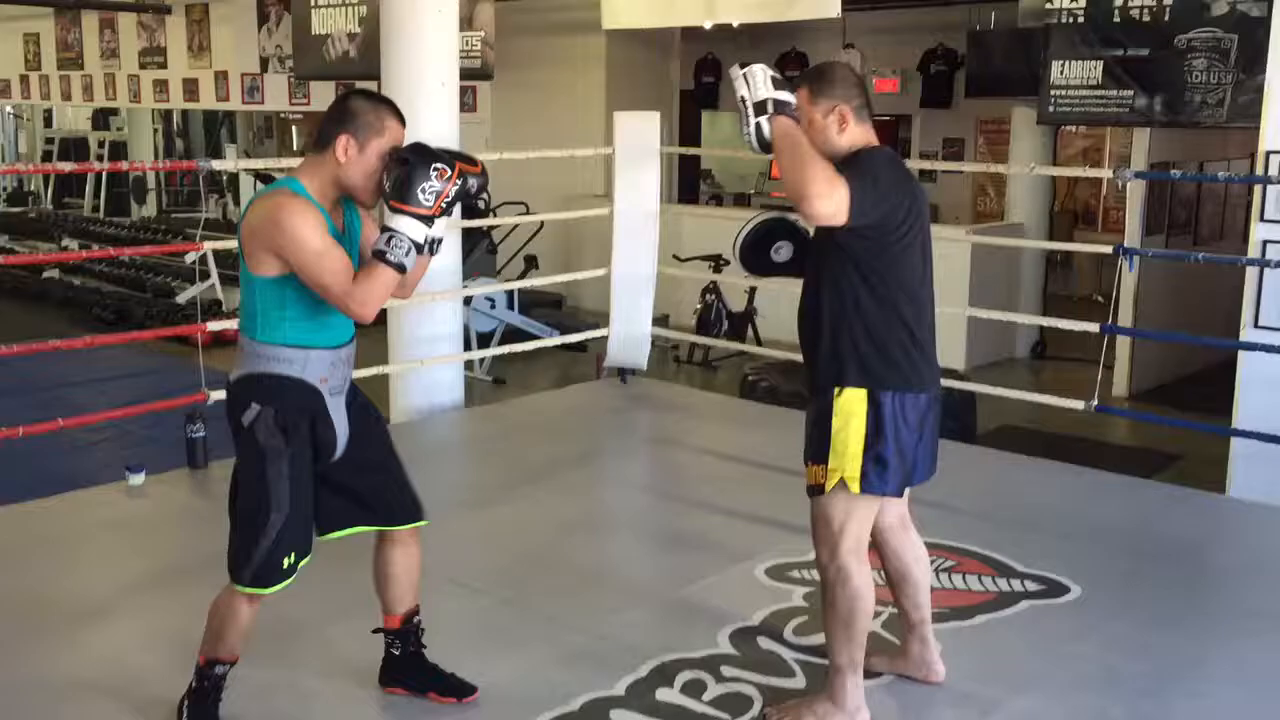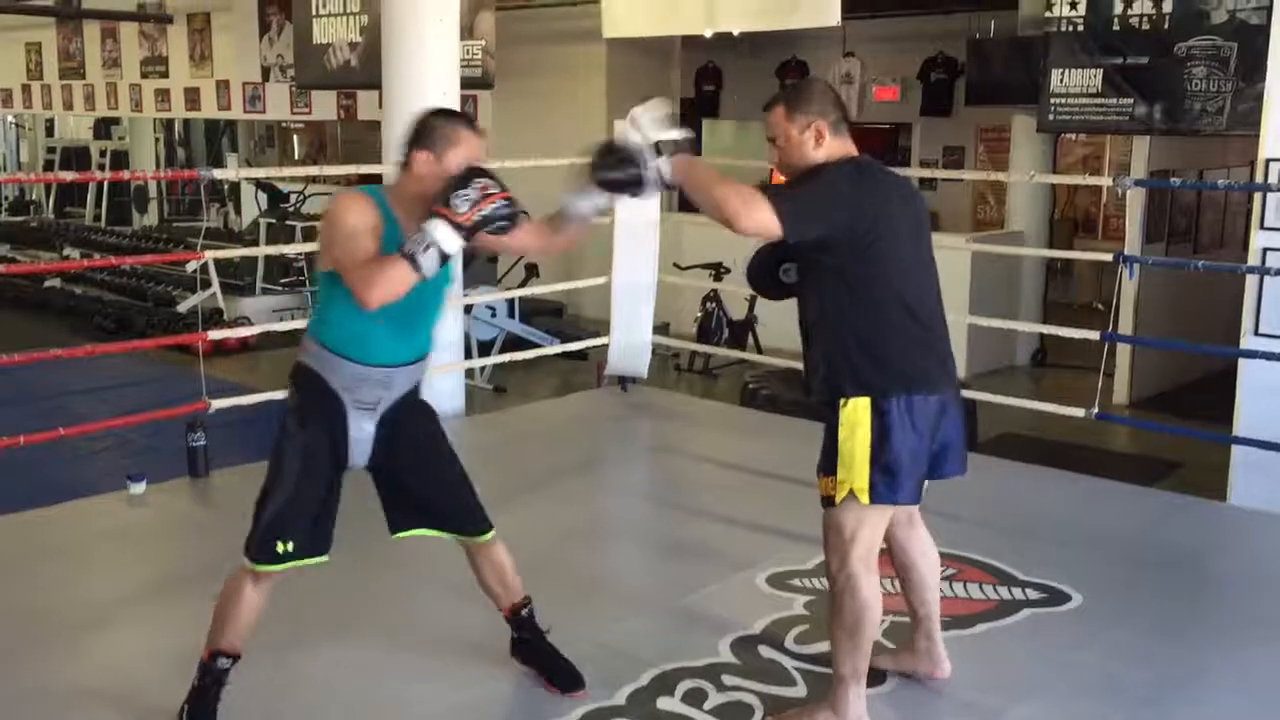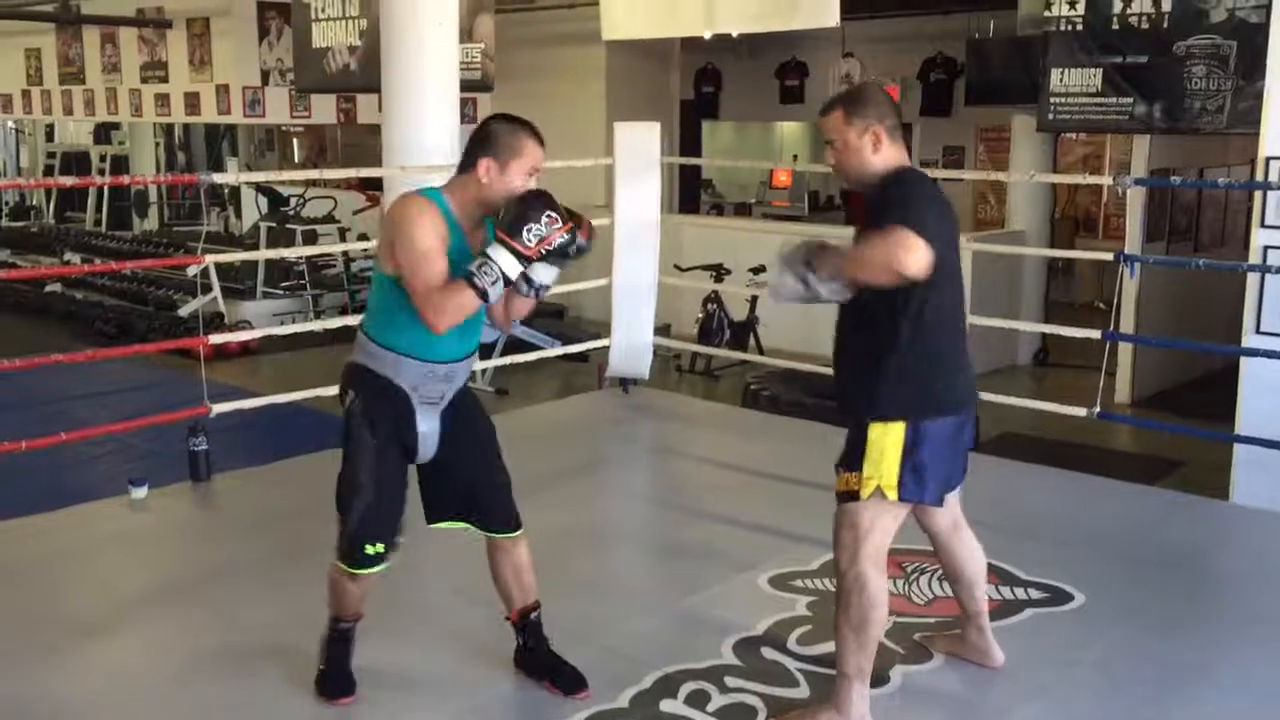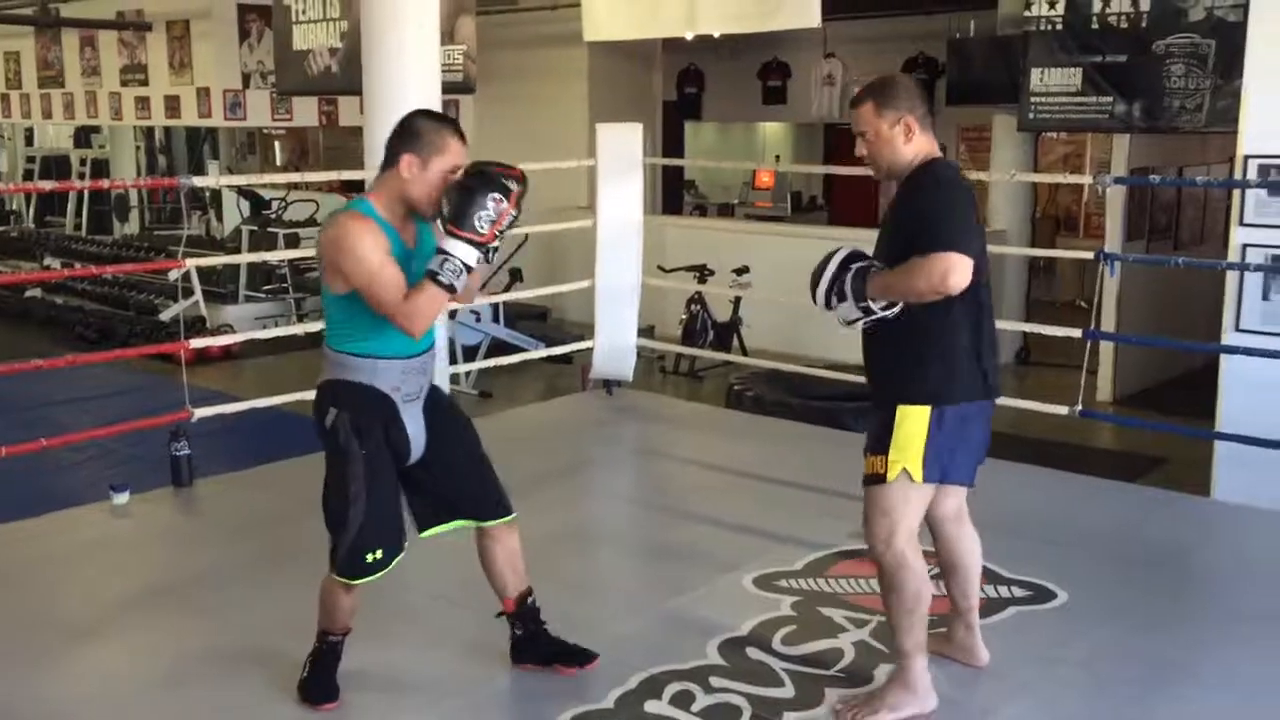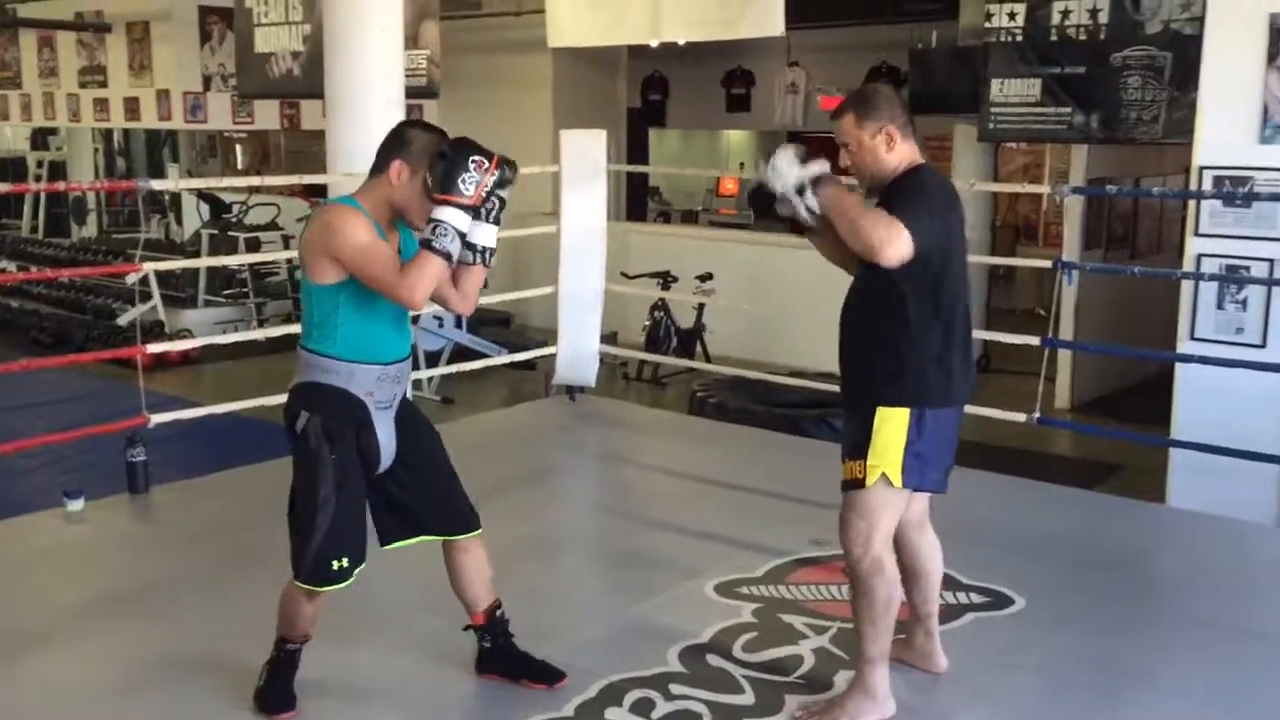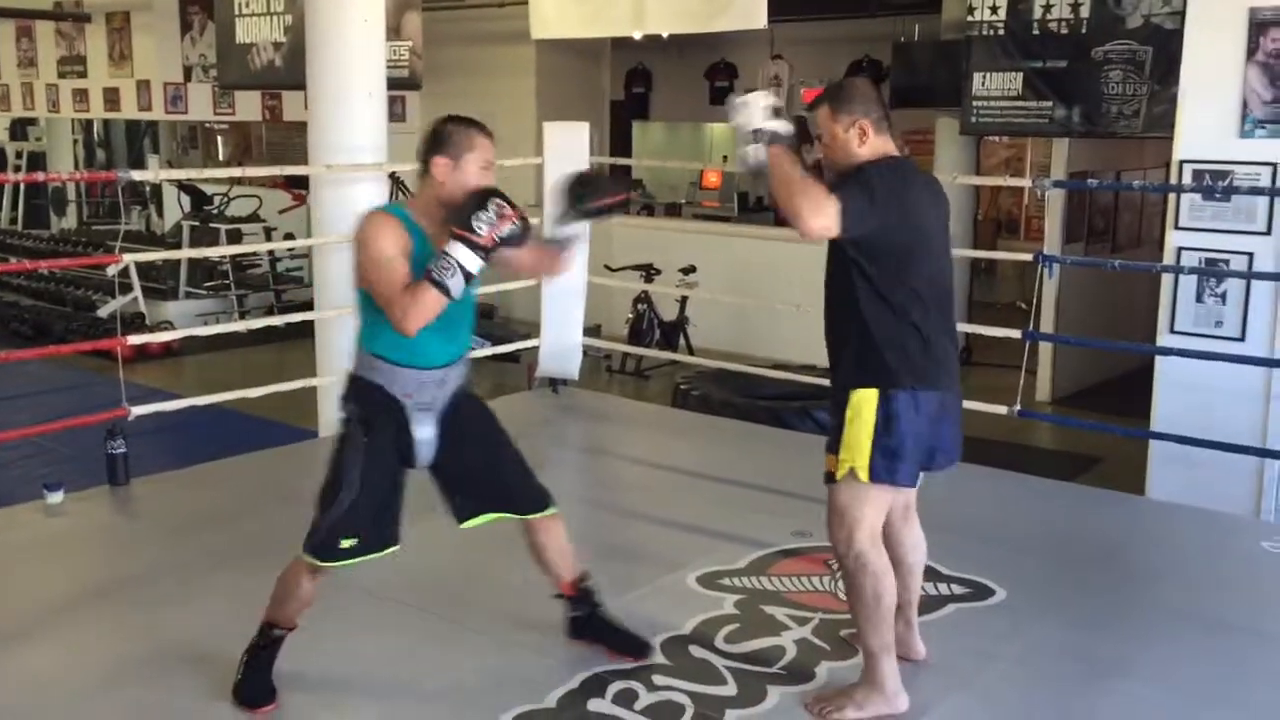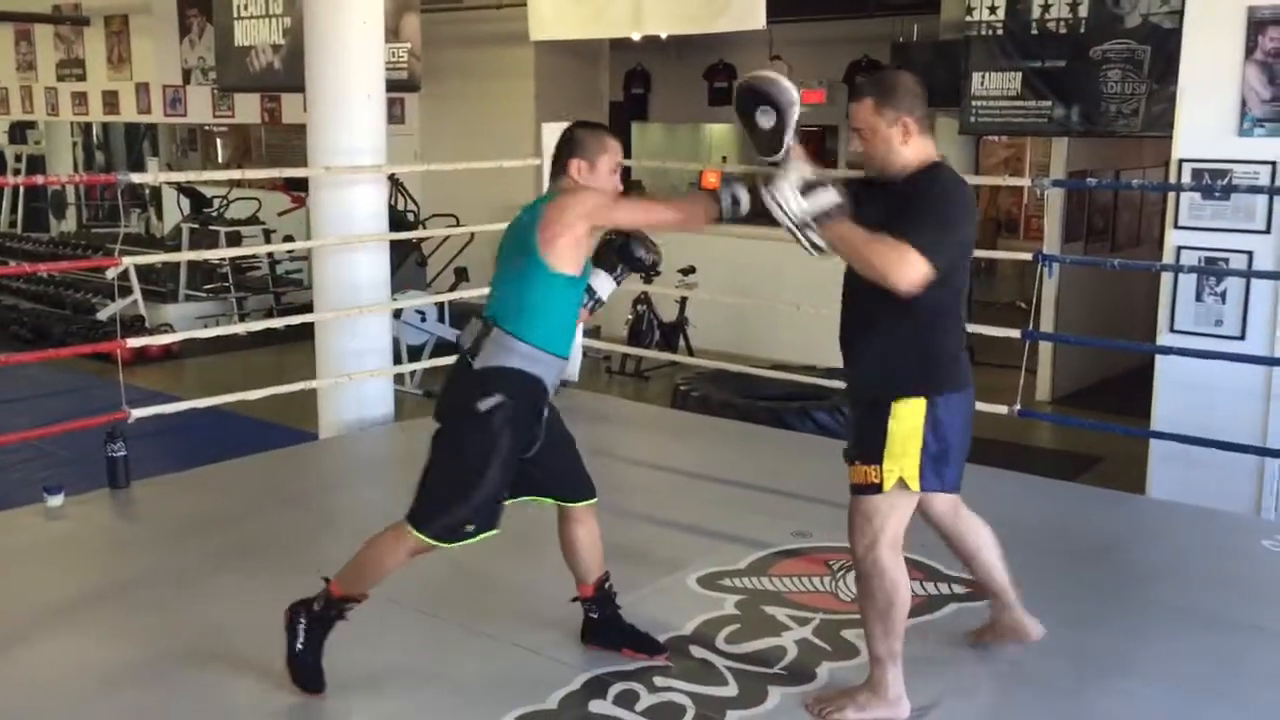
dt=0.3s
person 1, frame 1
left shoulder: (873, 171)
right shoulder: (884, 175)
left elbow: (820, 204)
left wrist: (774, 119)
right wrist: (800, 248)
left hip: (868, 388)
right hip: (898, 382)
left knee: (839, 541)
right knee: (890, 520)
right ankle: (921, 650)
person 1, frame 2
left shoulder: (837, 187)
right shoulder: (893, 188)
left elbow: (748, 215)
left wrist: (670, 156)
right wrist: (804, 268)
left hip: (877, 397)
right hip: (923, 385)
left knee: (850, 549)
right knee: (900, 519)
right ankle: (928, 648)
person 1, frame 3
left shoulder: (908, 193)
right shoulder: (900, 195)
left elbow: (906, 259)
left wrist: (826, 261)
right wrist: (845, 274)
left hip: (905, 408)
right hip: (933, 397)
left knee: (858, 549)
right knee: (942, 519)
right ankle: (979, 636)
person 1, frame 4
left shoulder: (940, 187)
right shoulder: (924, 187)
left elbow: (949, 274)
left wrist: (869, 286)
right wrist: (868, 282)
left hip: (930, 393)
right hip: (946, 387)
left knee: (890, 533)
right knee: (946, 512)
right ankle: (965, 635)
person 1, frame 5
left shoulder: (924, 190)
right shoulder: (905, 195)
left elbow: (887, 249)
right elbow: (858, 256)
left wrist: (820, 183)
right wrist: (808, 206)
left hip: (906, 398)
right hip: (913, 390)
left knee: (865, 537)
right knee: (908, 521)
right ankle: (924, 642)
person 1, frame 6
left shoulder: (877, 182)
right shoulder: (916, 185)
left elbow: (813, 219)
left wrist: (770, 145)
right wrist: (785, 164)
left hip: (888, 386)
right hip: (923, 380)
left knee: (854, 530)
right knee: (897, 510)
right ankle: (905, 631)
person 1, frame 7
left shoulder: (942, 196)
right shoulder: (887, 184)
left elbow: (901, 273)
right elbow: (842, 208)
left wrist: (821, 214)
right wrist: (782, 139)
left hip: (913, 394)
right hip: (897, 386)
left knee: (873, 540)
right knee: (942, 507)
right ankle: (1012, 615)
person 2, frame 1
left shoulder: (346, 205)
right shoulder: (283, 211)
left elbow: (401, 287)
right elbow: (359, 303)
left wrist: (429, 214)
right wrist: (413, 213)
left hip: (336, 393)
right hip: (278, 402)
left knee: (402, 523)
right knee: (261, 574)
left ankle: (403, 661)
person 2, frame 2
left shoulder: (442, 216)
right shoulder: (354, 210)
left elbow: (543, 243)
right elbow: (369, 293)
left wrist: (590, 200)
right wrist: (446, 228)
left hip: (397, 403)
right hip: (327, 404)
left knee: (475, 528)
right knee: (267, 559)
left ankle: (529, 638)
person 2, frame 3
left shoulder: (491, 223)
right shoulder: (416, 215)
left elbow: (507, 319)
right elbow: (438, 314)
left wrist: (542, 264)
right wrist: (512, 250)
left hip: (449, 396)
right hip: (382, 395)
left knee: (505, 525)
right knee: (363, 548)
left ankle: (532, 645)
right ankle: (339, 643)
person 2, frame 4
left shoulder: (420, 219)
right shoulder: (351, 230)
left elbow: (464, 292)
right elbow: (411, 319)
left wrist: (483, 229)
right wrist: (466, 239)
left hip: (419, 395)
right hip: (361, 406)
left knee: (493, 514)
right knee: (358, 559)
left ankle: (529, 635)
right ankle: (325, 655)
person 2, frame 5
left shoulder: (407, 229)
right shoulder: (337, 222)
left elbow: (463, 302)
right elbow: (411, 292)
left wrist: (480, 219)
right wrist: (455, 209)
left hip: (392, 406)
right hip: (333, 411)
left knee: (460, 526)
right knee: (322, 567)
left ankle: (495, 647)
right ankle: (282, 663)
person 2, frame 6
left shoulder: (464, 224)
right shoulder: (383, 230)
left elbow: (542, 264)
right elbow: (408, 319)
left wrist: (576, 217)
right wrist: (468, 246)
left hip: (448, 400)
right hip: (381, 407)
left knee: (536, 507)
right knee: (329, 548)
left ankle: (586, 615)
right ankle: (263, 652)
person 2, frame 7
left shoulder: (540, 221)
right shoulder: (578, 207)
right elbow: (671, 214)
left wrist: (605, 274)
right wrist: (732, 198)
left hip: (519, 388)
right hip: (498, 392)
left knee: (579, 499)
right knee: (428, 528)
left ankle: (601, 620)
right ankle: (316, 613)
